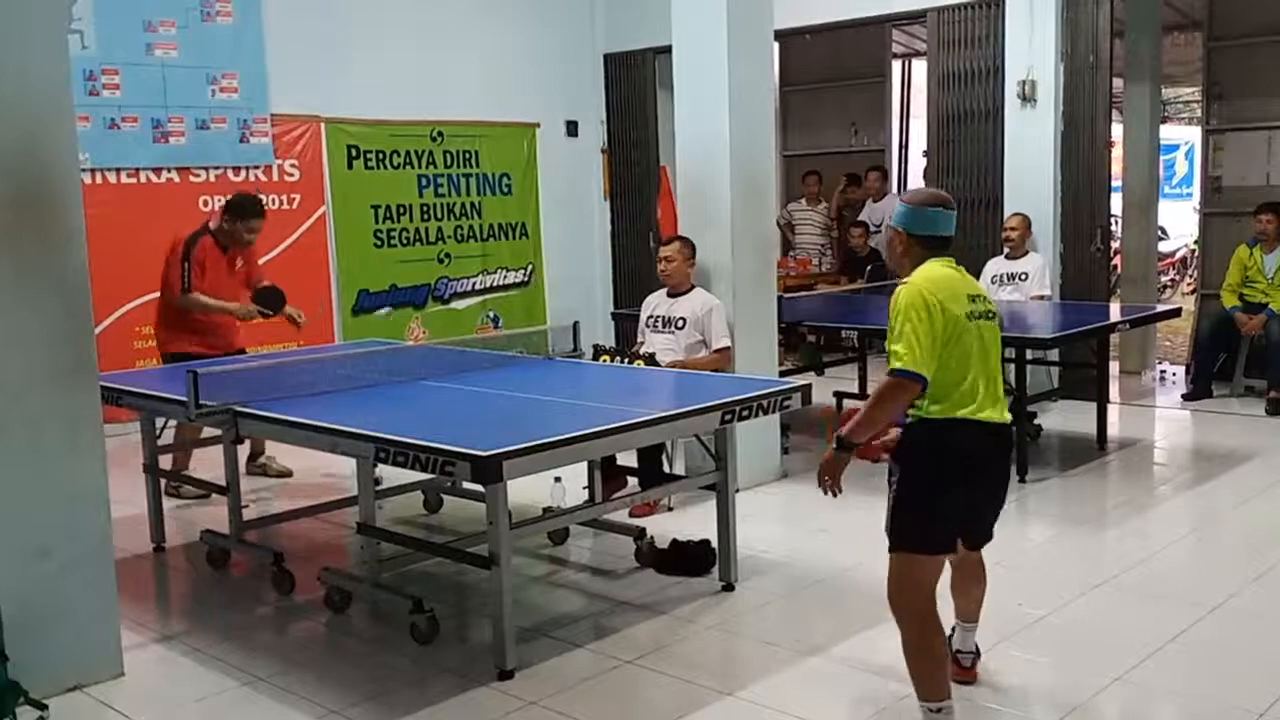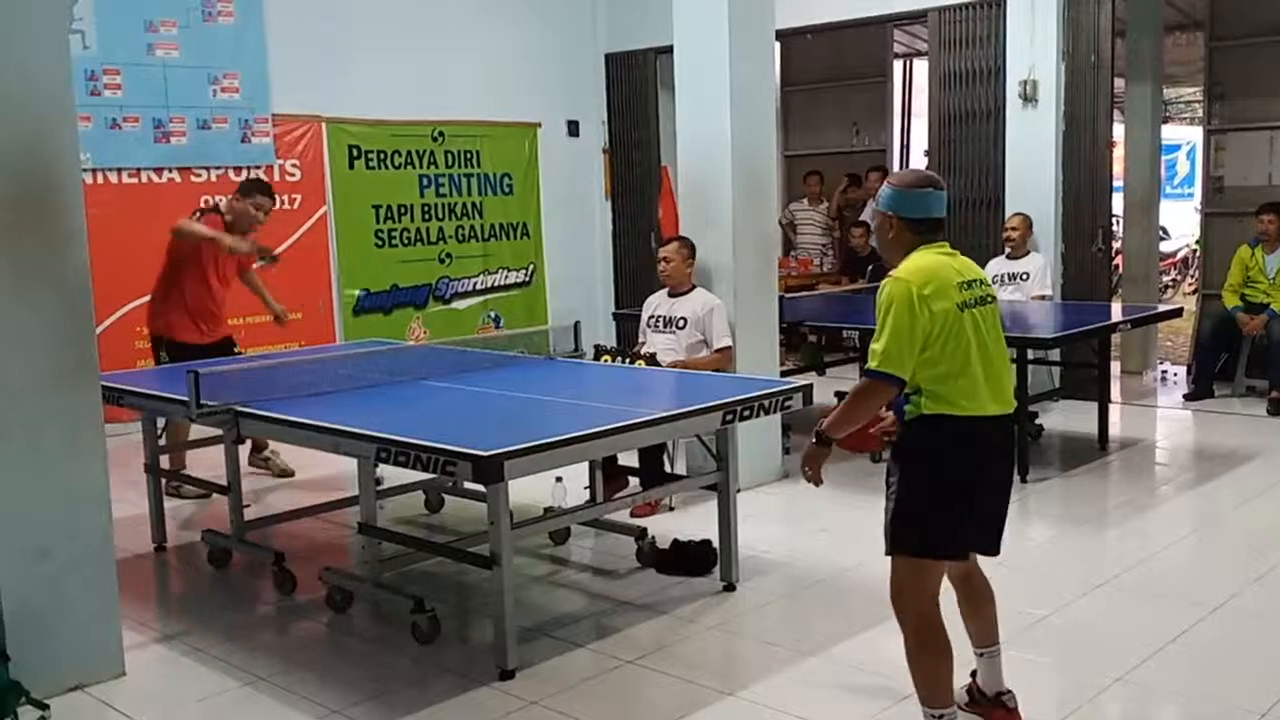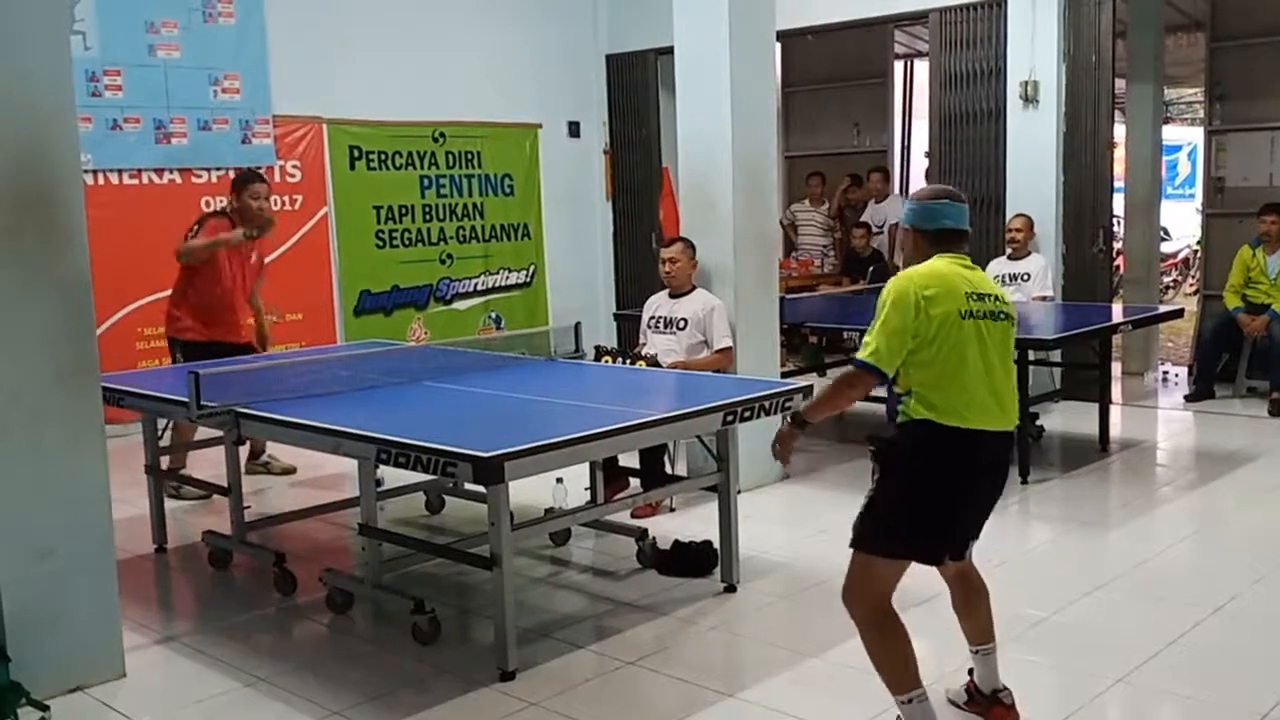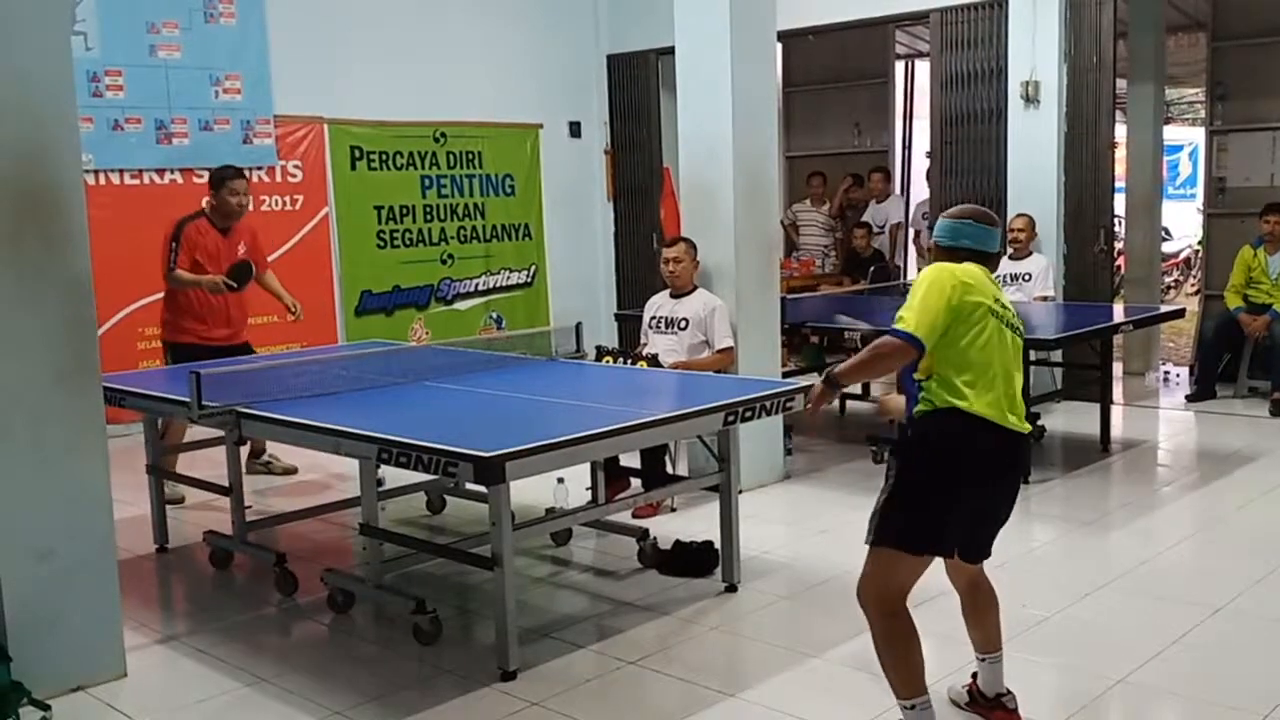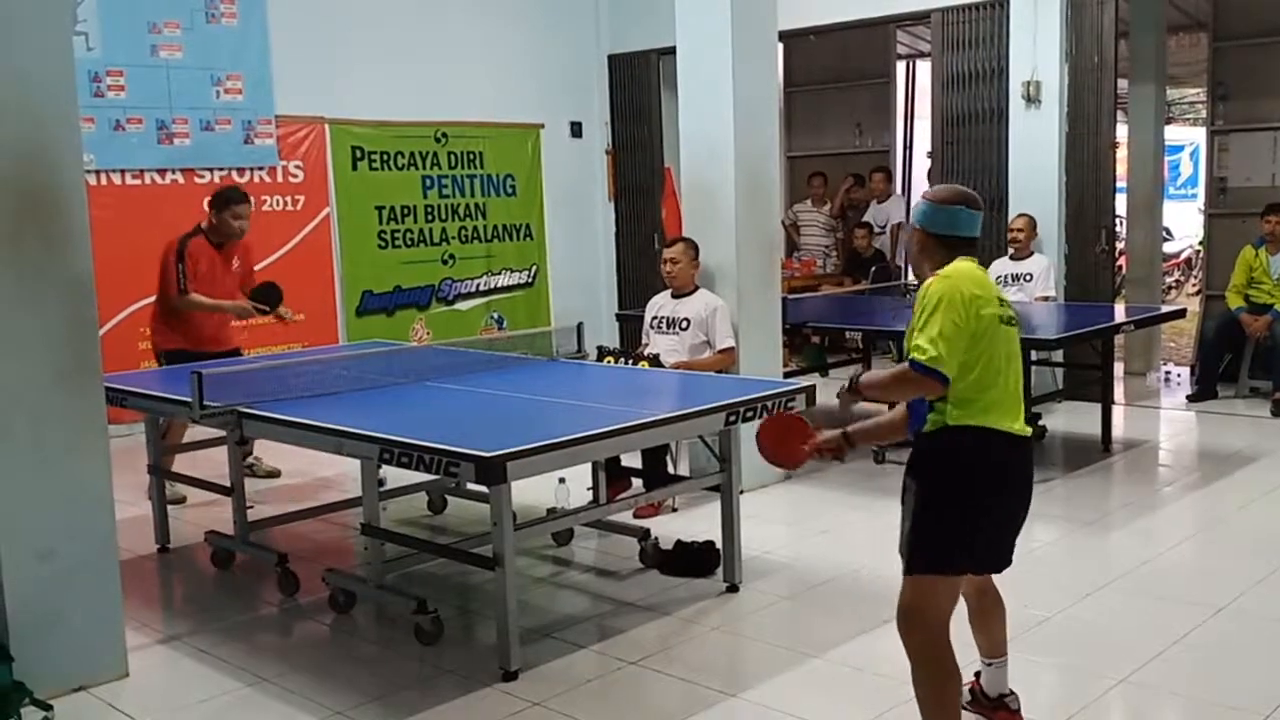
dt=0.3s
person 1, frame 1
left shoulder: (918, 290)
right shoulder: (973, 290)
left elbow: (905, 383)
left wrist: (845, 441)
right wrist: (904, 434)
left hip: (944, 447)
right hip: (991, 442)
left knee: (909, 595)
right knee: (965, 547)
right ankle: (962, 650)
person 1, frame 2
left shoulder: (906, 283)
right shoulder: (972, 273)
left elbow: (882, 383)
left wrist: (823, 437)
right wrist: (905, 418)
left hip: (942, 445)
right hip: (992, 436)
left knee: (913, 600)
right knee: (962, 565)
person 1, frame 3
left shoulder: (914, 284)
right shoulder: (997, 297)
left elbow: (865, 375)
left wrist: (799, 420)
left hip: (933, 450)
right hip: (992, 450)
left knee: (864, 595)
right knee: (954, 559)
person 1, frame 4
left shoulder: (945, 278)
right shoulder: (1004, 308)
left elbow: (899, 348)
left wrist: (833, 379)
right wrist: (902, 404)
left hip: (951, 444)
right hip: (1007, 451)
left knee: (879, 595)
right knee: (964, 564)
person 1, frame 5
left shoulder: (946, 286)
right shoulder: (982, 288)
left elbow: (926, 380)
left wrist: (861, 385)
right wrist: (851, 436)
left hip: (961, 458)
right hip: (1006, 458)
left knee: (921, 618)
right knee: (974, 576)
person 2, frame 1
left shoulder: (242, 247)
right shoulder: (192, 245)
left elbow: (257, 282)
right elbow: (183, 298)
left wrist: (286, 309)
right wrist: (234, 309)
left hip: (227, 342)
right hip: (184, 342)
left ankle: (257, 458)
right ankle: (176, 478)
person 2, frame 2
left shoulder: (241, 233)
right shoulder: (205, 220)
right elbow: (178, 229)
left wrist: (270, 301)
right wrist: (224, 239)
left hip: (213, 328)
right hip: (175, 327)
left ankle: (260, 451)
right ankle: (176, 476)
person 2, frame 3
left shoulder: (256, 234)
right shoulder: (211, 225)
right elbow: (184, 255)
left wrist: (261, 322)
right wrist: (223, 240)
left hip: (234, 333)
right hip: (192, 329)
left ankle: (257, 456)
right ankle: (176, 473)
person 2, frame 4
left shoulder: (246, 232)
right shoulder: (187, 229)
left elbow: (262, 271)
right elbow: (171, 275)
left wrist: (286, 298)
right wrist: (203, 281)
left hip: (232, 334)
right hip: (187, 334)
left ankle: (258, 456)
right ankle: (164, 477)
person 2, frame 5
left shoulder: (238, 245)
right shoulder: (186, 246)
left elbow: (250, 283)
right elbow: (181, 299)
right wrist: (230, 308)
left hip: (219, 340)
right hip: (177, 340)
left ankle: (245, 458)
person 3, frame 1
left shoulder: (707, 304)
right shoulder: (651, 301)
left elbow: (724, 358)
left wrist: (685, 365)
left ankle: (651, 488)
right ankle: (610, 475)
person 3, frame 2
left shoulder: (708, 304)
right shoulder: (652, 301)
left elbow: (725, 358)
left wrist: (686, 365)
left ankle: (653, 488)
right ankle: (612, 476)
person 3, frame 3
left shoulder: (708, 304)
right shoulder: (653, 302)
left elbow: (726, 358)
left wrist: (687, 365)
left ankle: (653, 489)
right ankle: (612, 476)
person 3, frame 4
left shoulder: (710, 305)
right shoulder: (654, 303)
left elbow: (727, 357)
left wrist: (688, 365)
left ankle: (655, 489)
right ankle: (613, 477)
person 3, frame 5
left shoulder: (711, 305)
right shoulder: (656, 303)
left elbow: (728, 358)
left wrist: (689, 366)
left ankle: (656, 489)
right ankle: (614, 477)
person 4, frame 1
right shoulder: (1244, 251)
right elbow: (1228, 289)
right wrist: (1237, 314)
right hip: (1246, 306)
right knee: (1206, 326)
right ankle: (1202, 385)
person 4, frame 2
right shoulder: (1246, 251)
right elbow: (1230, 289)
right wrist: (1239, 314)
right hip: (1248, 306)
right knee: (1208, 327)
right ankle: (1203, 385)
person 4, frame 3
right shoulder: (1247, 251)
right elbow: (1231, 290)
right wrist: (1240, 315)
right hip: (1249, 307)
right knee: (1209, 328)
right ankle: (1204, 386)
person 4, frame 4
right shoulder: (1248, 251)
right elbow: (1232, 290)
right wrist: (1241, 315)
right hip: (1251, 307)
right knee: (1211, 328)
right ankle: (1206, 386)
person 4, frame 5
right shoulder: (1250, 252)
right elbow: (1234, 290)
right wrist: (1243, 315)
right hip: (1252, 307)
right knee: (1211, 328)
right ankle: (1207, 386)
